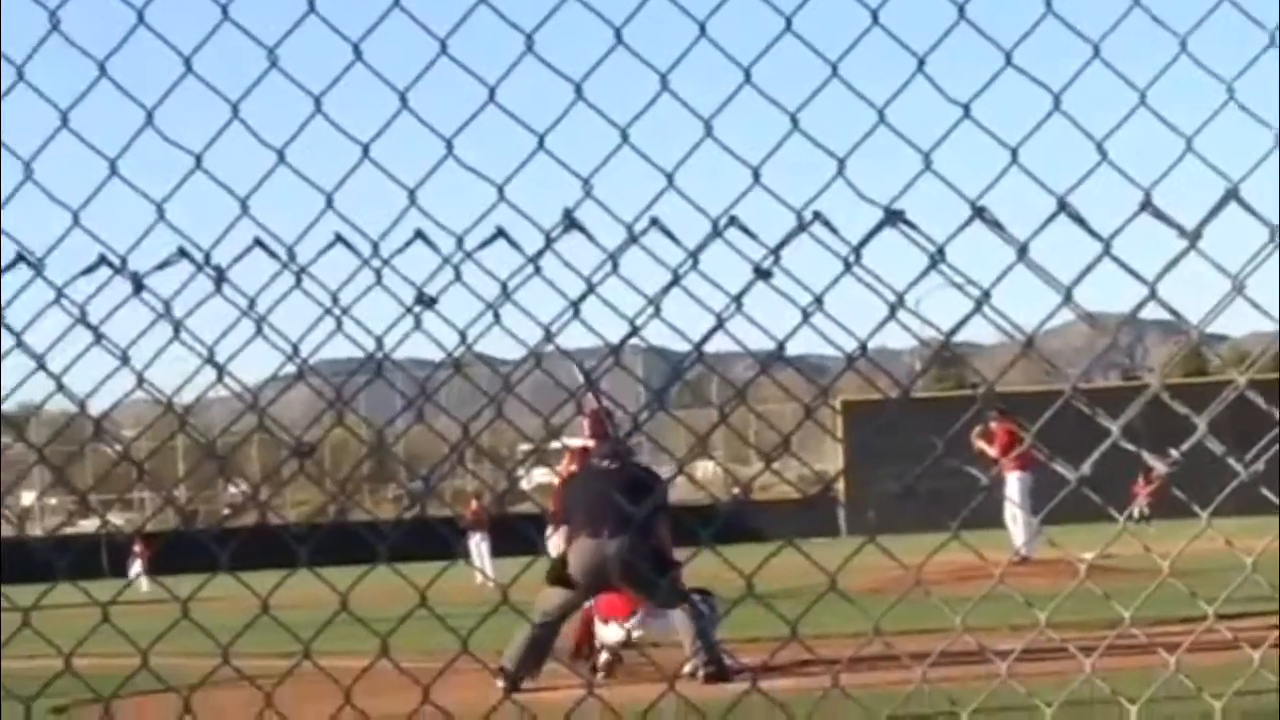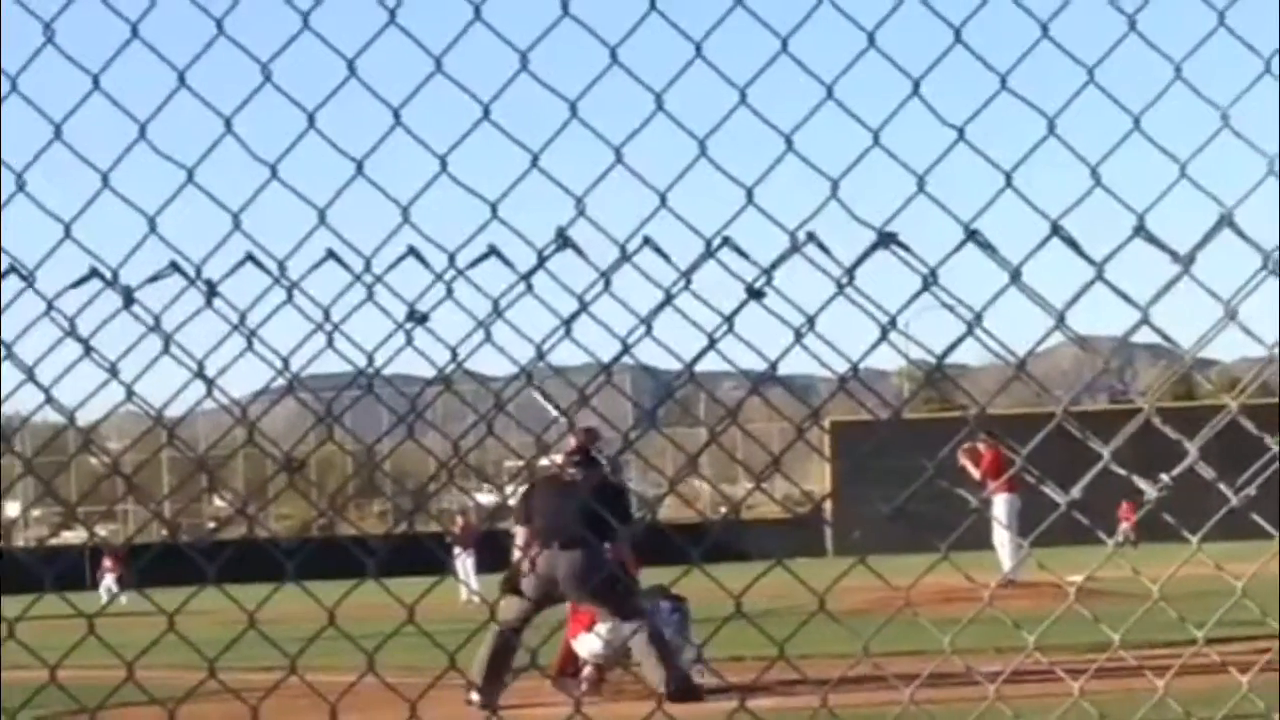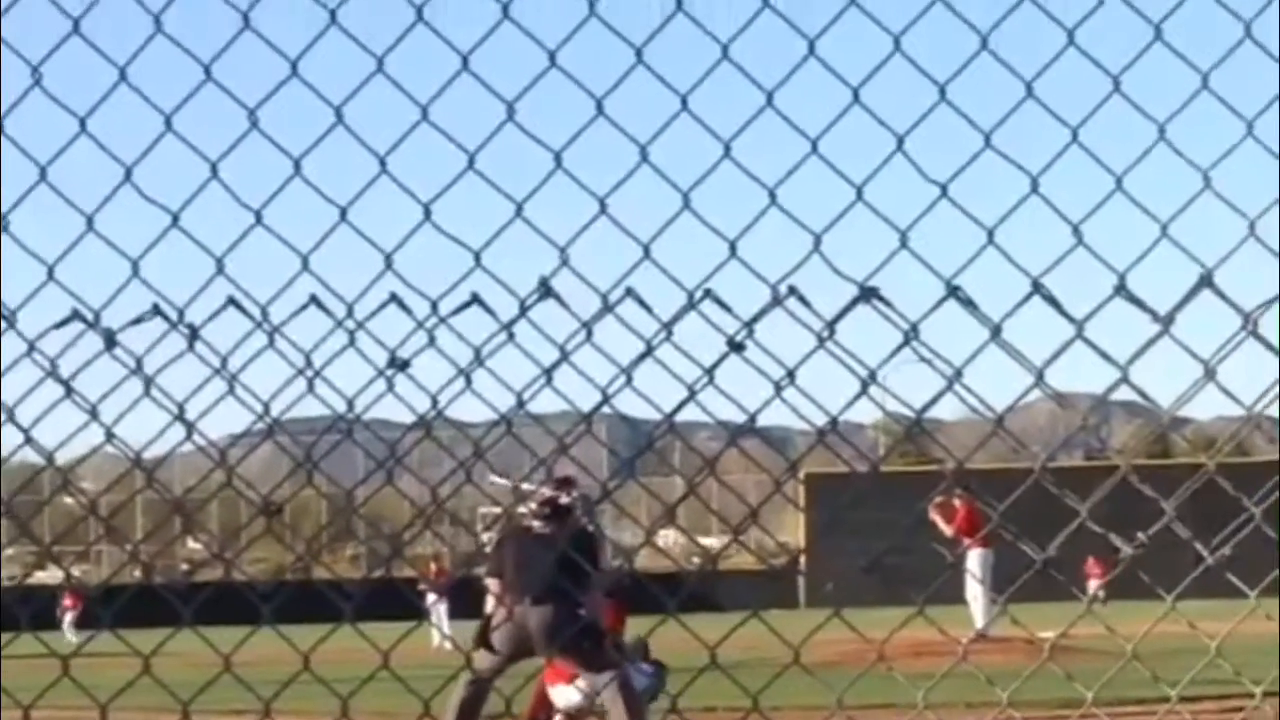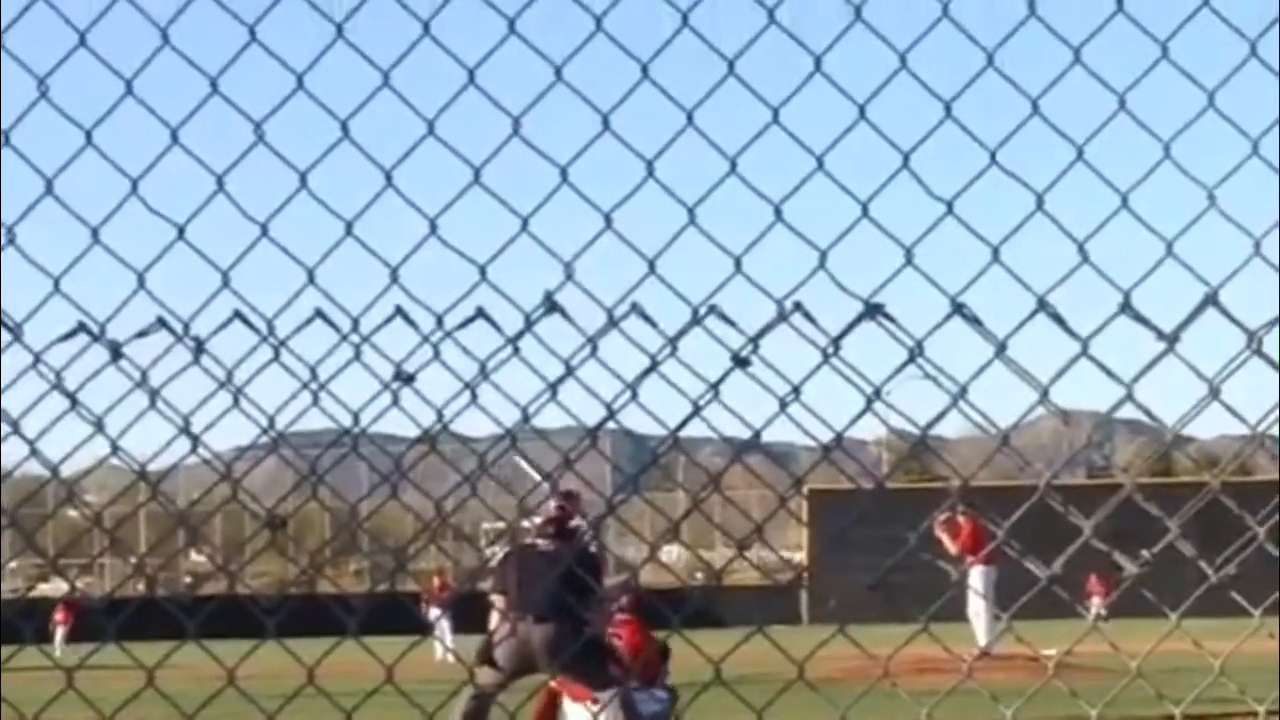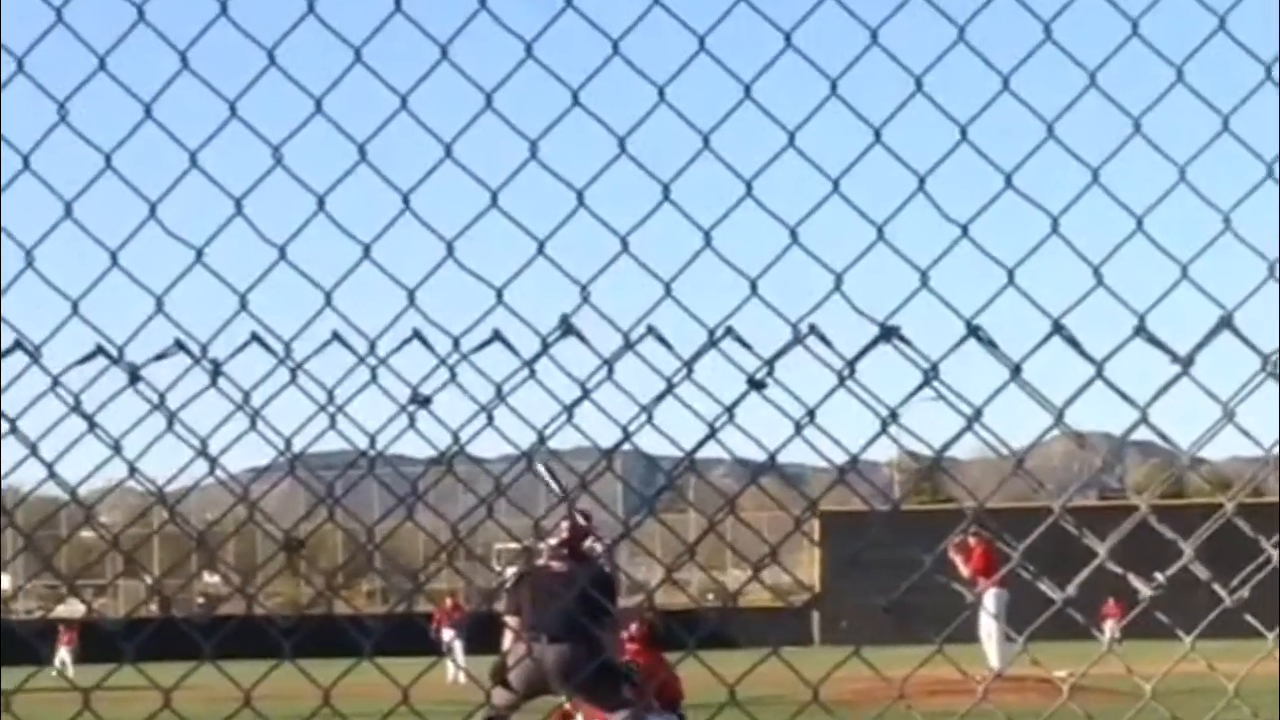
dt=0.3s
person 1, frame 1
left shoulder: (575, 480)
right shoulder: (644, 476)
left elbow: (565, 529)
right elbow: (660, 527)
left wrist: (562, 567)
right wrist: (670, 563)
left hip: (584, 551)
right hip: (630, 550)
left knee: (546, 614)
right knee: (679, 602)
left ankle: (509, 674)
right ankle: (709, 665)
person 1, frame 2
left shoulder: (538, 486)
right shoulder: (608, 488)
left elbow: (521, 537)
right elbow: (619, 540)
left wrist: (517, 572)
right wrist: (628, 577)
left hip: (540, 563)
right hip: (583, 562)
left knee: (506, 624)
right knee: (635, 618)
left ankle: (481, 691)
right ankle: (675, 684)
person 1, frame 3
left shoulder: (509, 537)
right shoulder: (579, 536)
left elbow: (494, 588)
right elbow: (589, 590)
left wrist: (488, 621)
right wrist: (595, 628)
left hip: (510, 617)
right hip: (556, 616)
left knee: (477, 674)
right knee: (609, 669)
person 1, frame 4
left shoulder: (513, 556)
right shoulder: (583, 556)
left elbow: (499, 605)
right elbow: (592, 607)
left wrist: (492, 643)
right wrist: (597, 646)
left hip: (514, 636)
right hip: (559, 634)
left knee: (479, 690)
right knee: (611, 687)
person 1, frame 5
left shoulder: (525, 578)
right shoulder: (596, 576)
left elbow: (512, 628)
right elbow: (606, 631)
left wrist: (505, 666)
left hip: (527, 657)
right hip: (573, 656)
